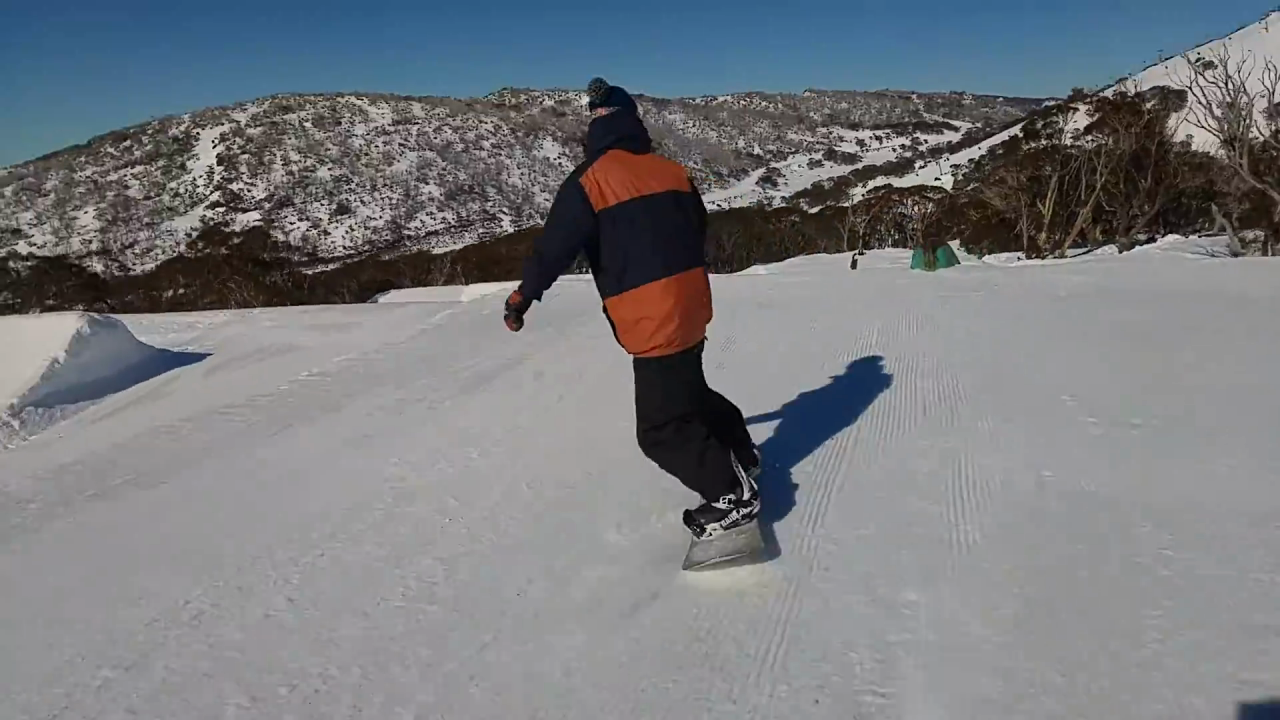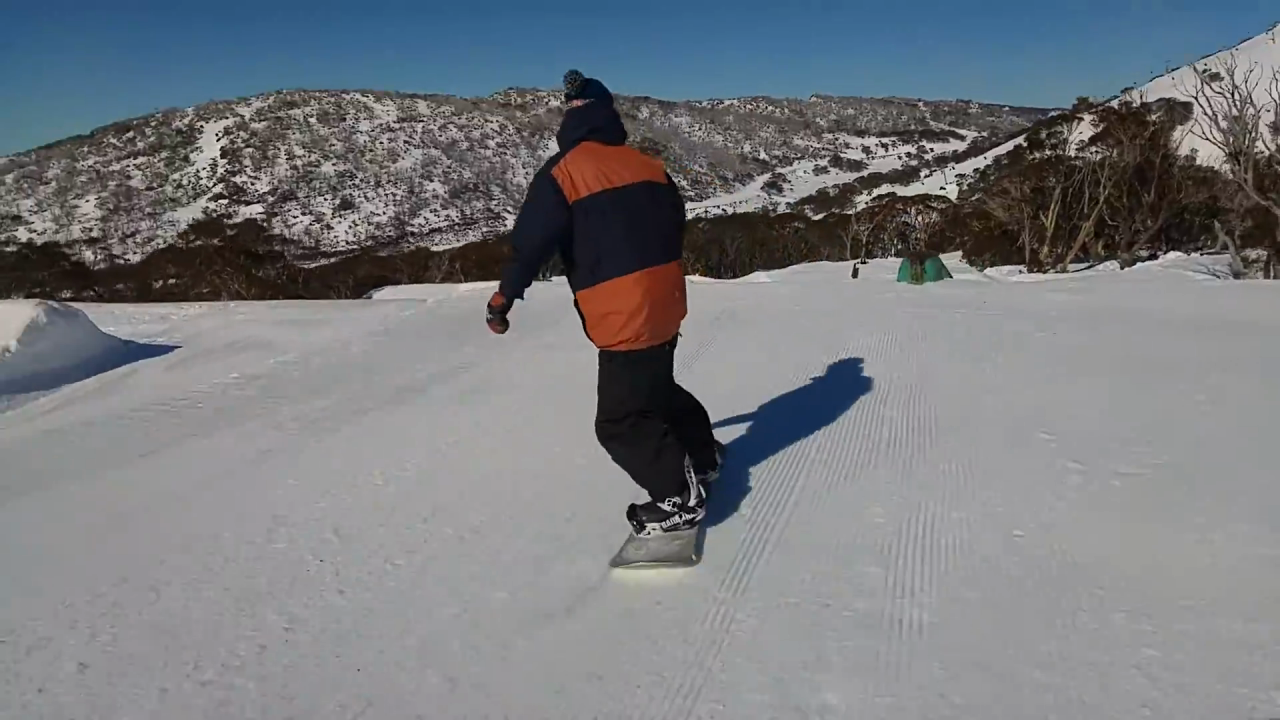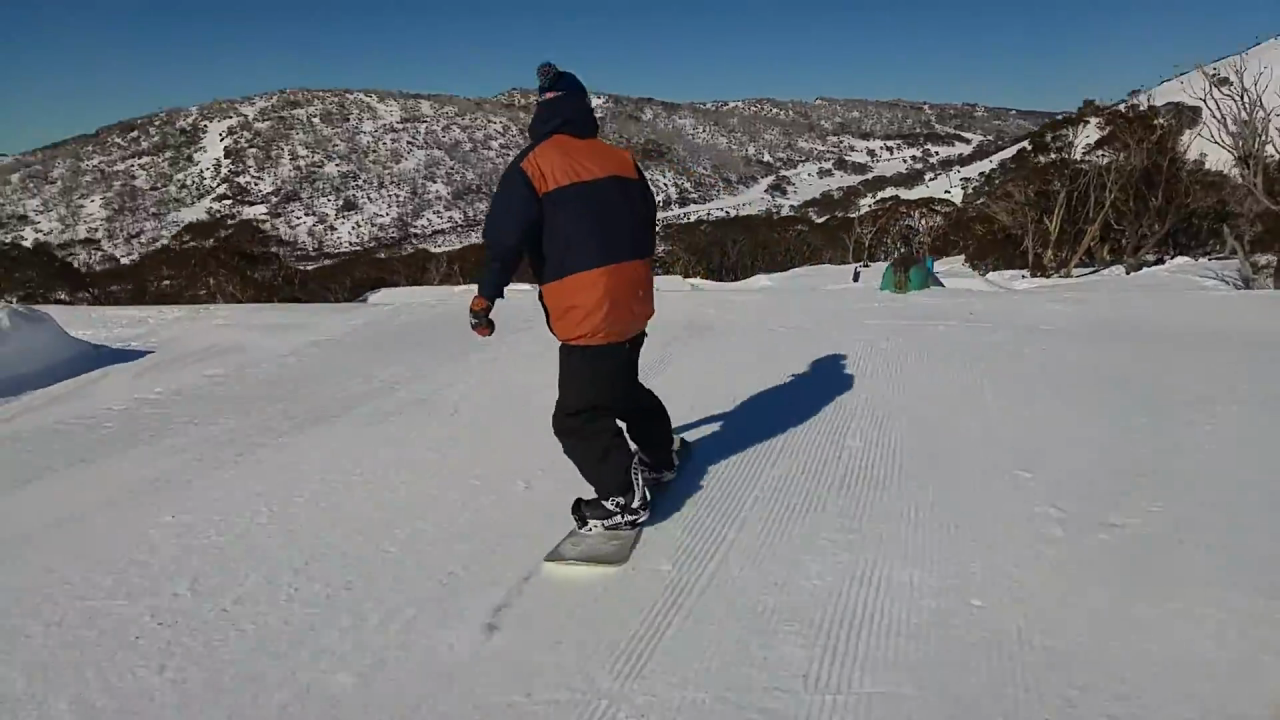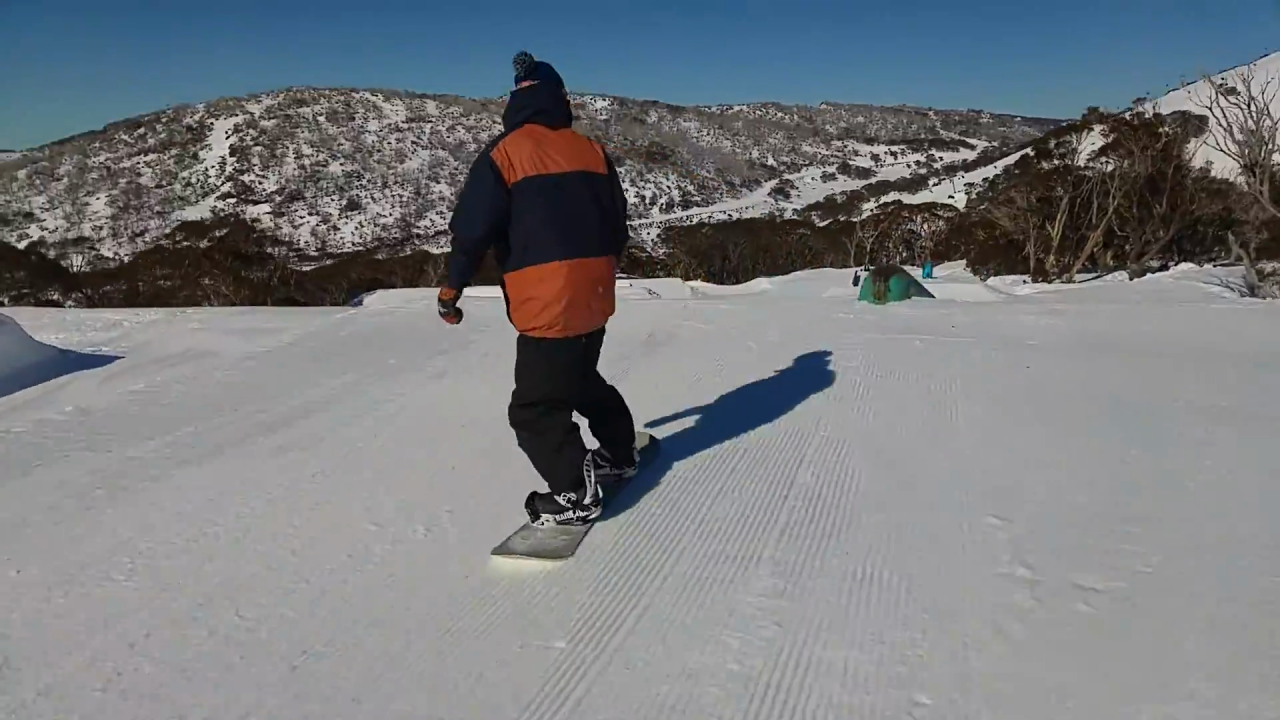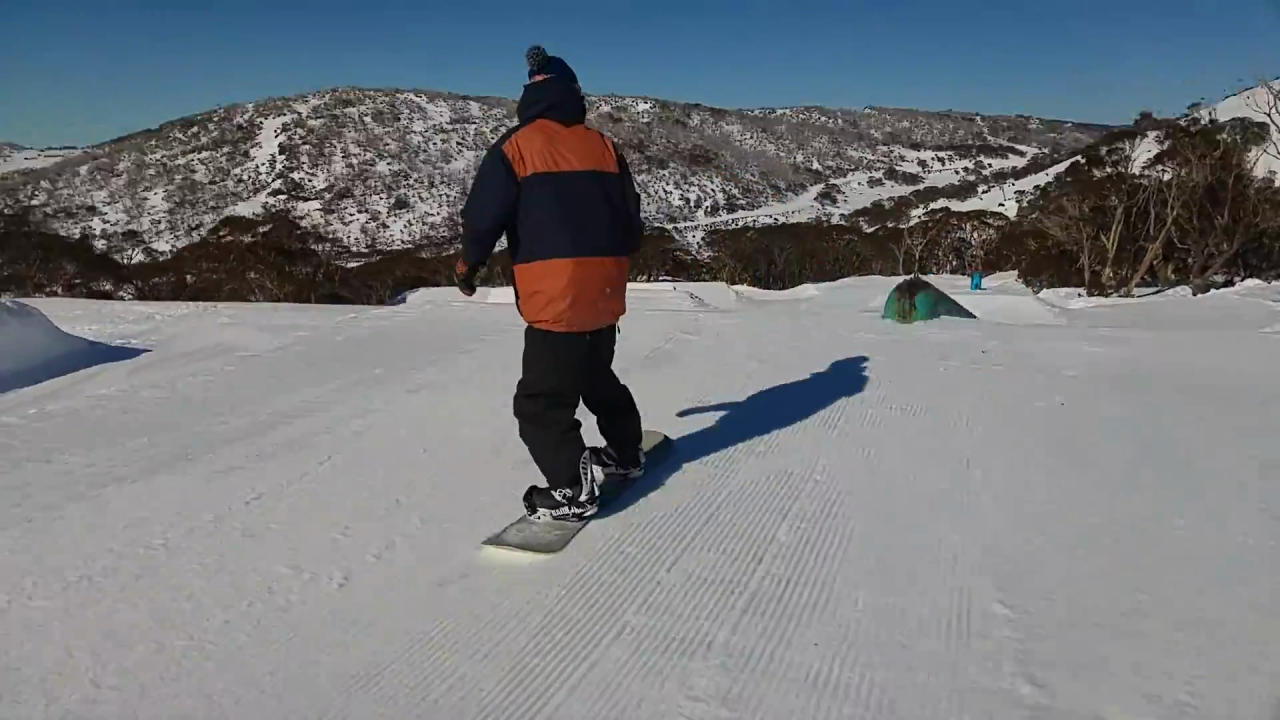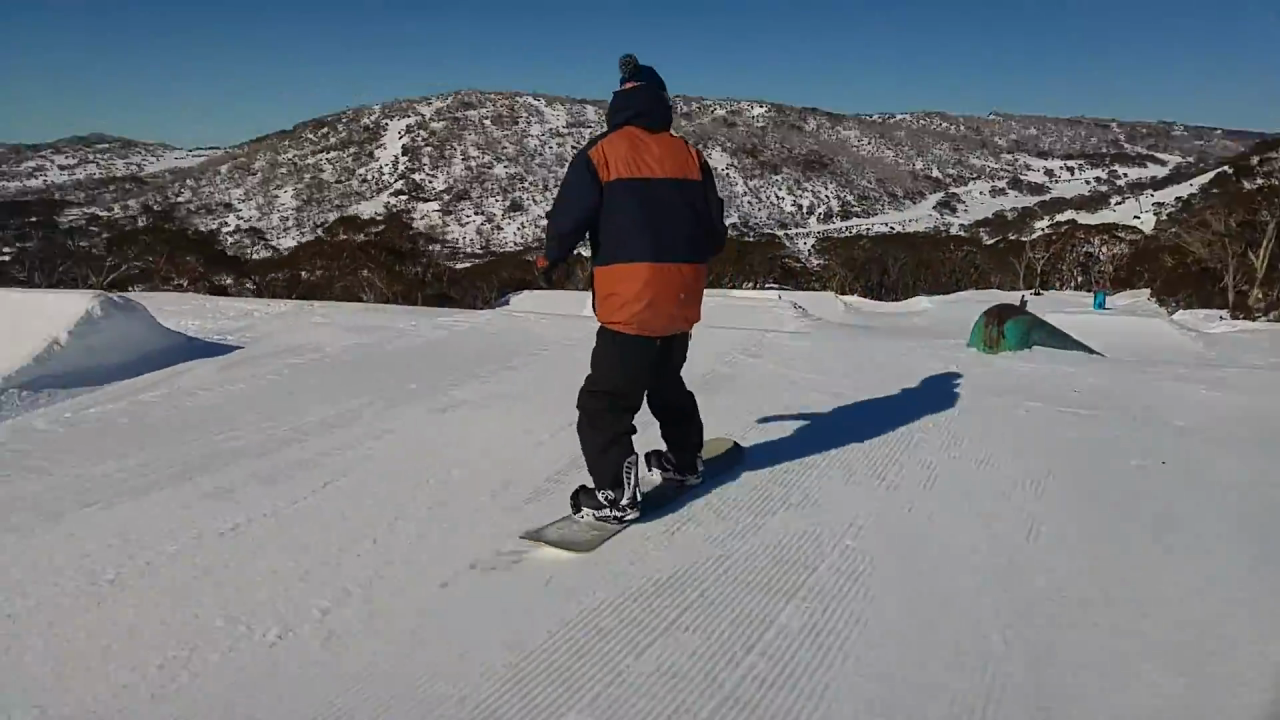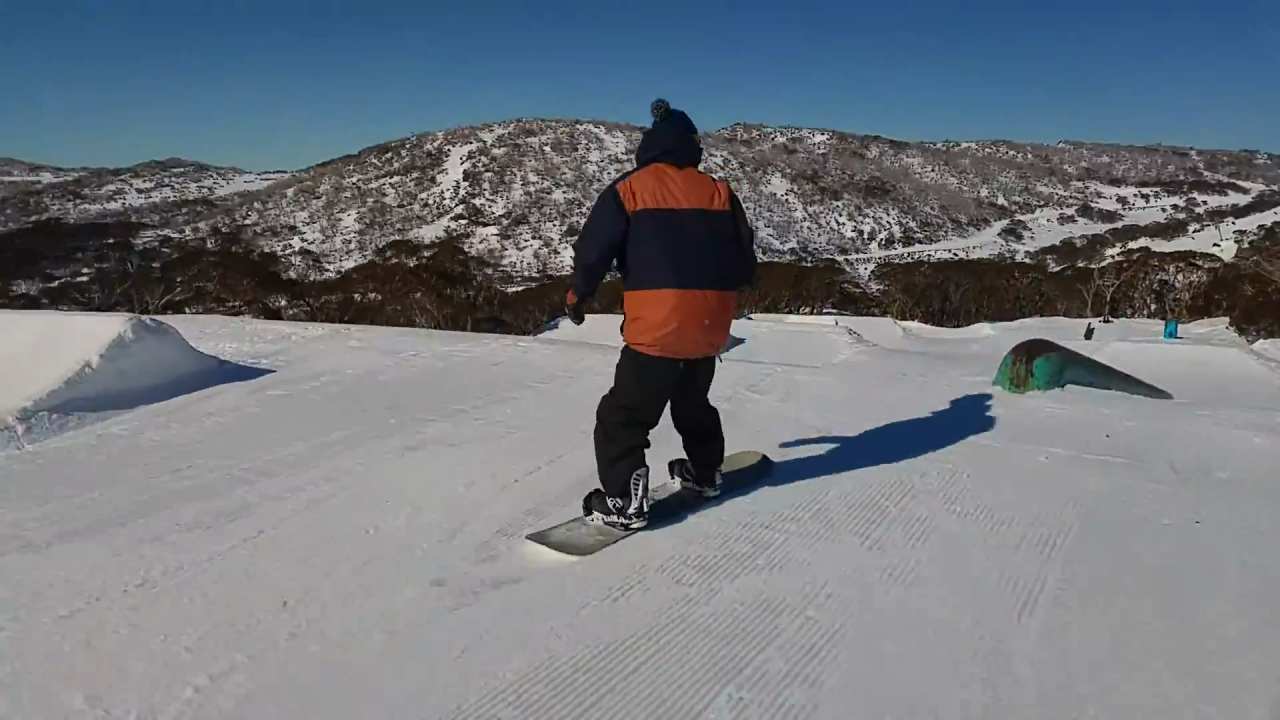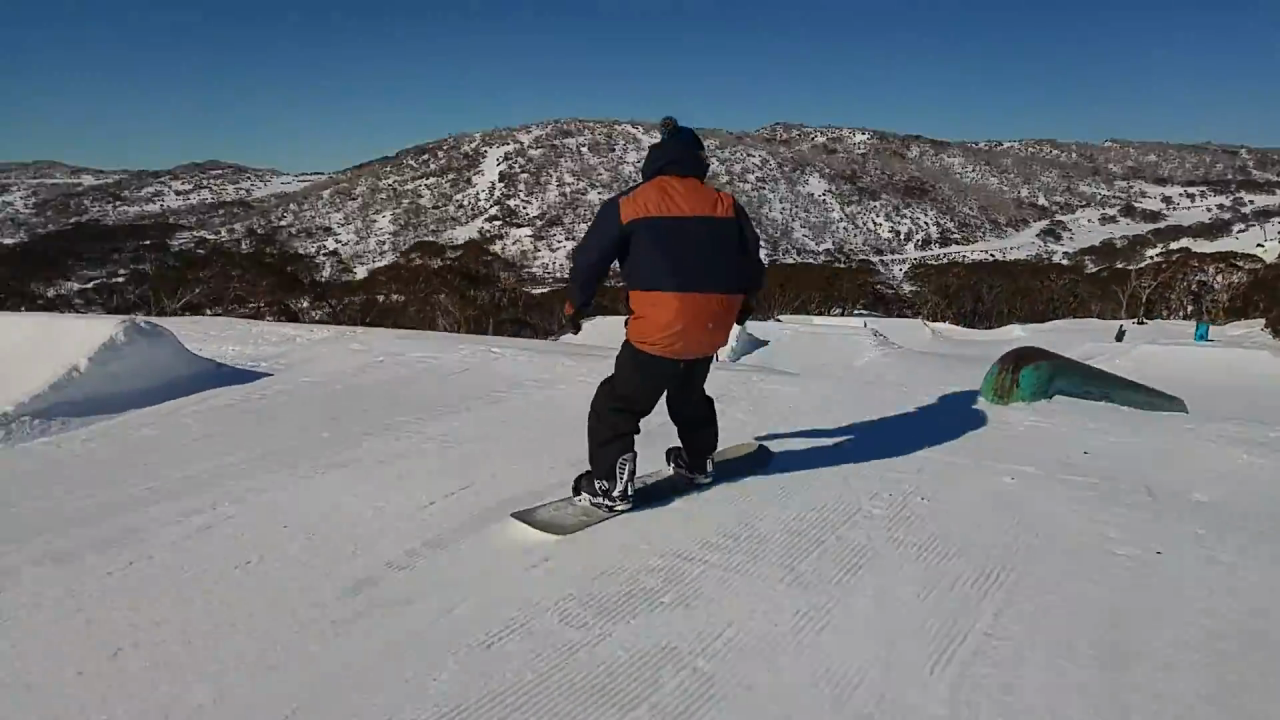
dt=0.1s
person 1, frame 1
left shoulder: (590, 180)
right shoulder: (673, 171)
left elbow: (555, 245)
left wrist: (523, 294)
left hip: (653, 320)
right hip: (691, 305)
left knee: (661, 427)
right knee: (689, 391)
left ankle: (732, 495)
right ankle: (739, 454)
person 1, frame 2
left shoulder: (563, 172)
right shoulder: (650, 165)
left elbow: (531, 241)
right elbow: (675, 228)
left wrist: (504, 296)
left hip: (622, 314)
right hip: (664, 301)
left knee: (621, 422)
right knee: (656, 389)
left ankle: (681, 496)
right ankle: (703, 454)
person 1, frame 3
left shoulder: (534, 163)
right shoulder: (619, 158)
left elbow: (505, 237)
right elbow: (646, 225)
left wrist: (486, 295)
left hip: (587, 309)
right hip: (633, 300)
left knee: (579, 416)
right knee: (622, 386)
left ankle: (621, 498)
right ankle: (660, 454)
person 1, frame 4
left shoulder: (503, 154)
right shoulder: (593, 151)
left elbow: (473, 228)
right elbow: (616, 224)
left wrist: (452, 285)
left hip: (546, 302)
right hip: (594, 295)
left knee: (535, 409)
right knee: (582, 380)
left ankle: (575, 494)
right ankle: (621, 451)
person 1, frame 5
left shoulder: (514, 147)
right shoulder: (606, 148)
left elbow: (483, 217)
right elbow: (631, 222)
left wrist: (468, 263)
left hip: (554, 298)
right hip: (607, 294)
left knee: (540, 402)
right knee: (596, 378)
left ankle: (572, 490)
right ankle: (626, 451)
person 1, frame 6
left shoulder: (601, 153)
right shoulder: (690, 156)
left elbow: (568, 219)
right elbow: (714, 230)
left wrist: (549, 259)
left hip: (630, 302)
right hip: (682, 299)
left knee: (605, 402)
right knee: (665, 382)
left ankle: (616, 492)
right ankle: (685, 459)
person 1, frame 7
left shoulder: (628, 190)
right shoulder: (720, 193)
left elbow: (593, 249)
right elbow: (744, 258)
left wrist: (578, 292)
right wrist: (723, 293)
left hip: (656, 325)
right hip: (711, 324)
left knee: (622, 416)
right knee: (691, 401)
left ankle: (623, 502)
right ankle: (705, 471)
person 1, frame 8
left shoulder: (630, 203)
right shoulder: (724, 202)
left elbow: (590, 257)
right elbow: (751, 263)
left wrist: (576, 303)
right wrist: (744, 301)
left hip: (661, 326)
right hip: (713, 324)
left knee: (616, 404)
right knee: (689, 393)
left ankle: (611, 484)
right ankle: (699, 461)
